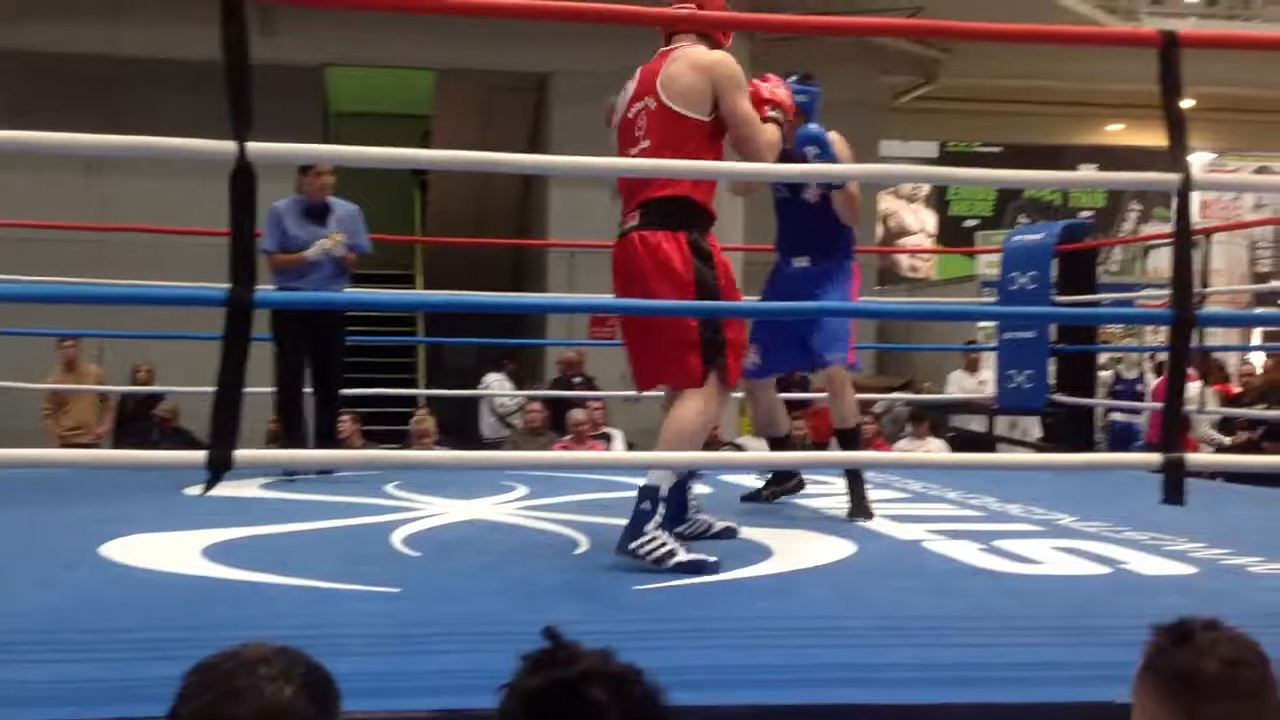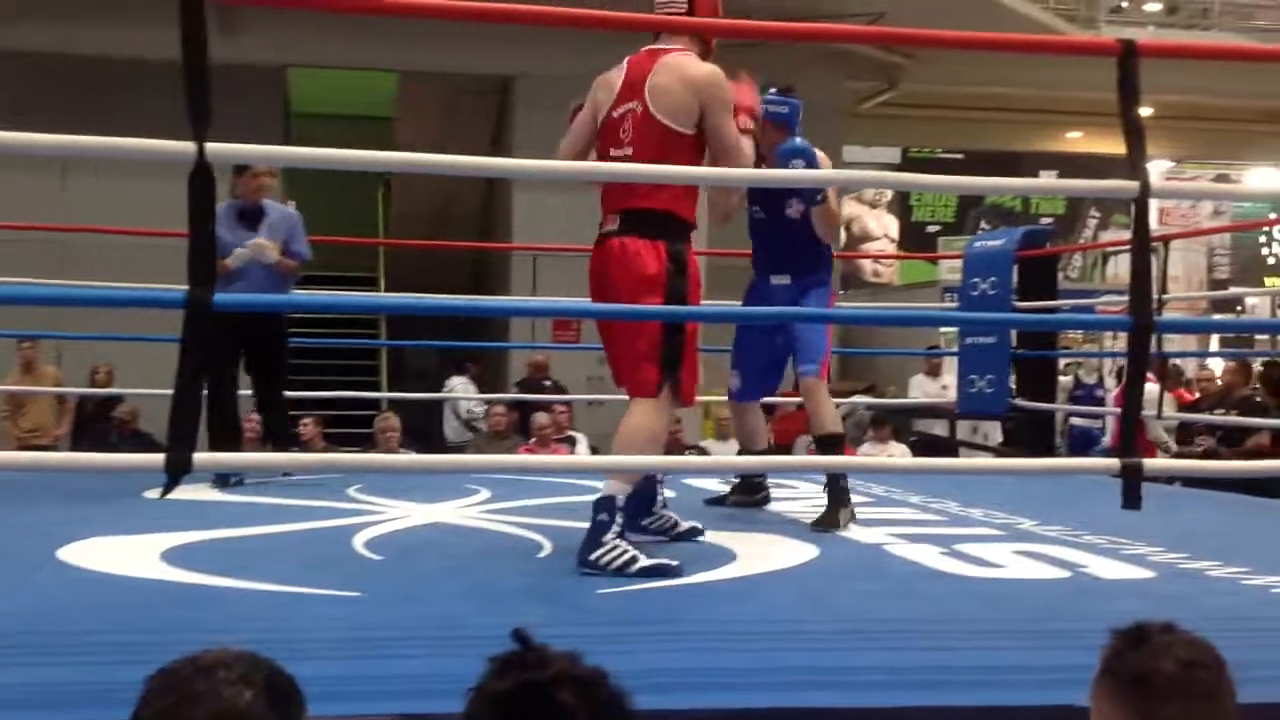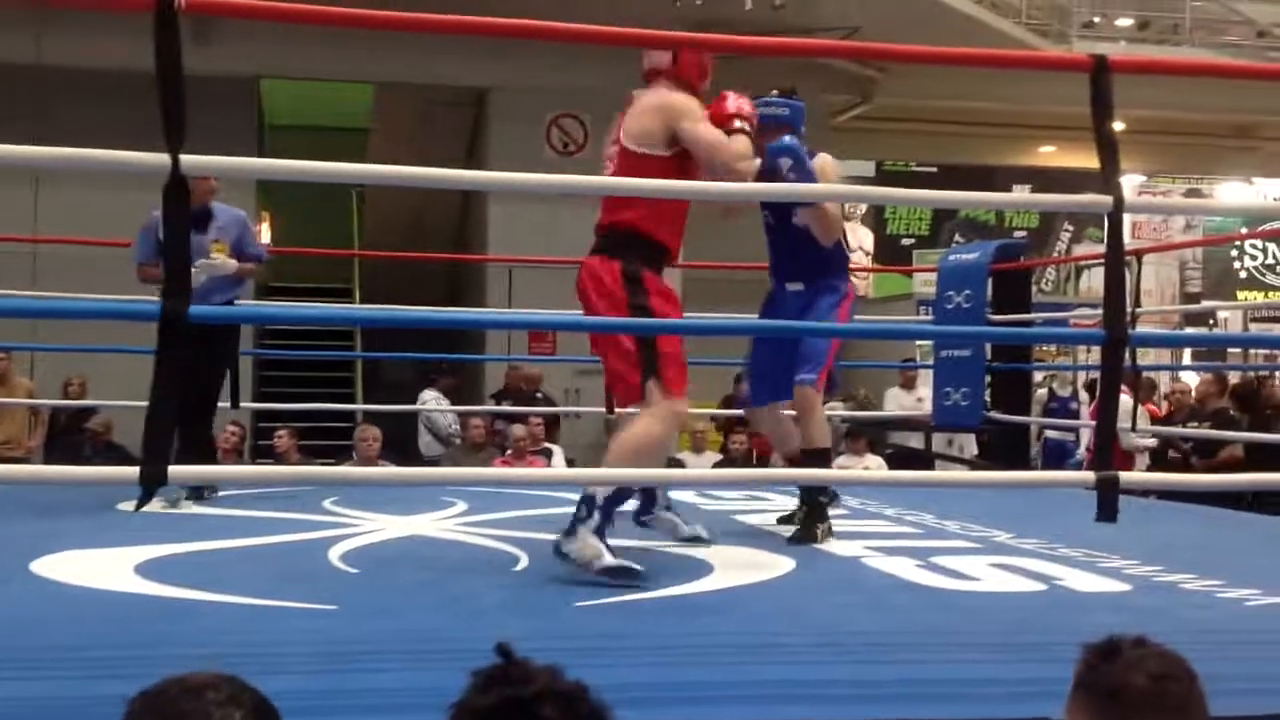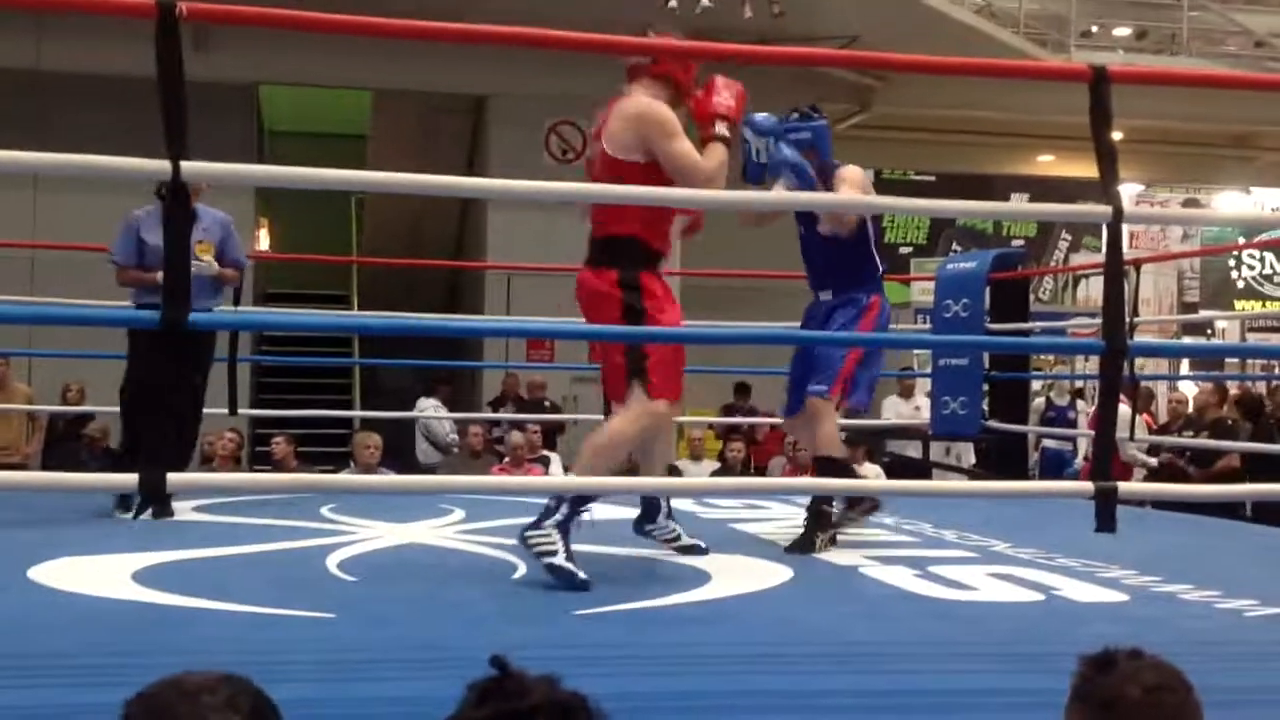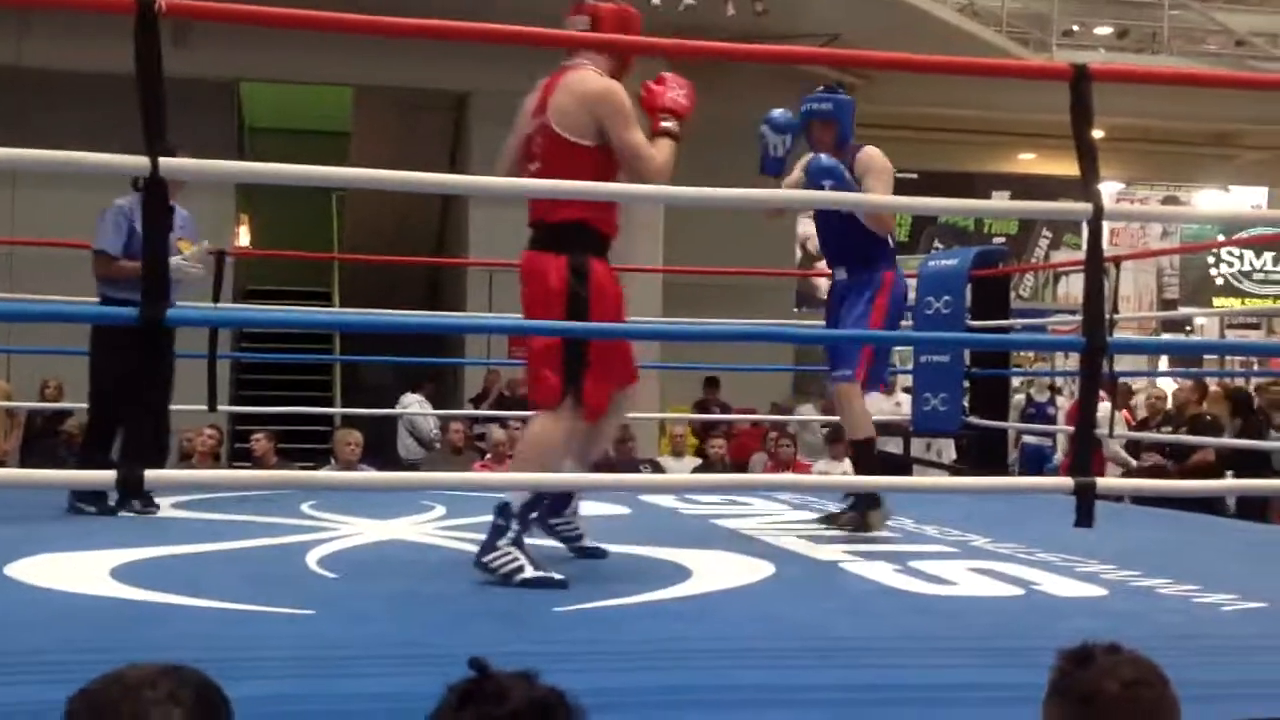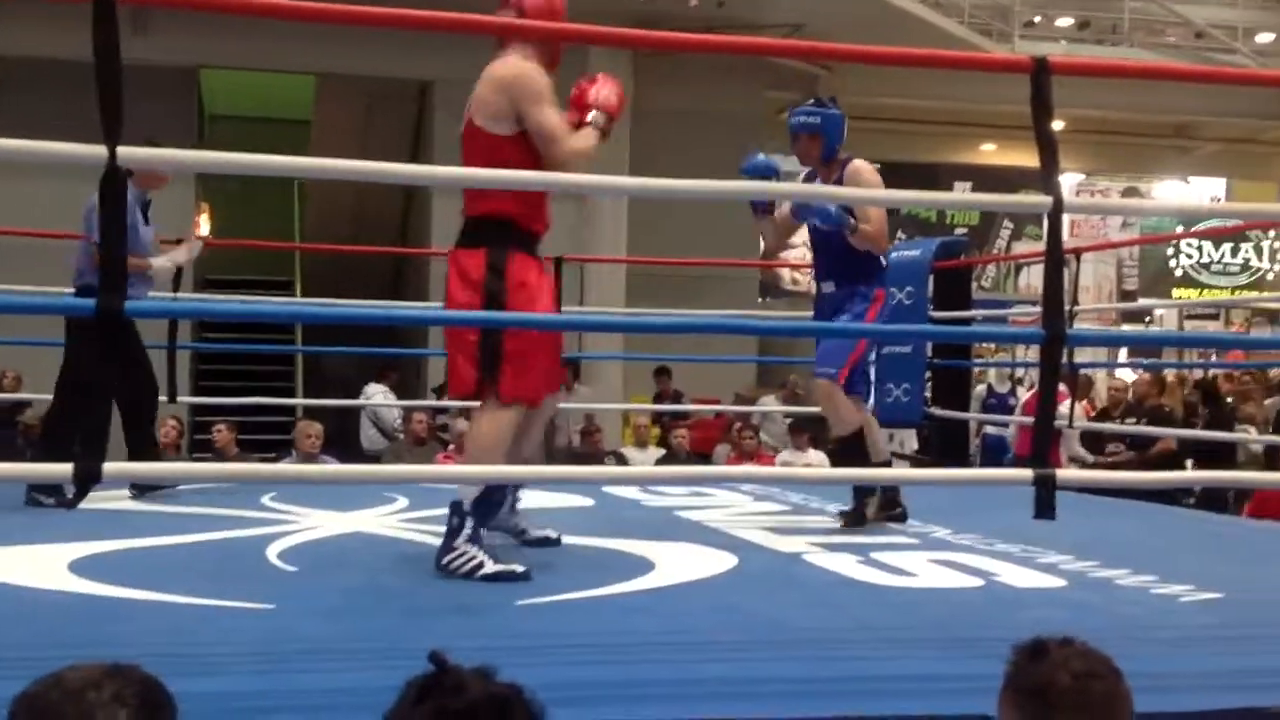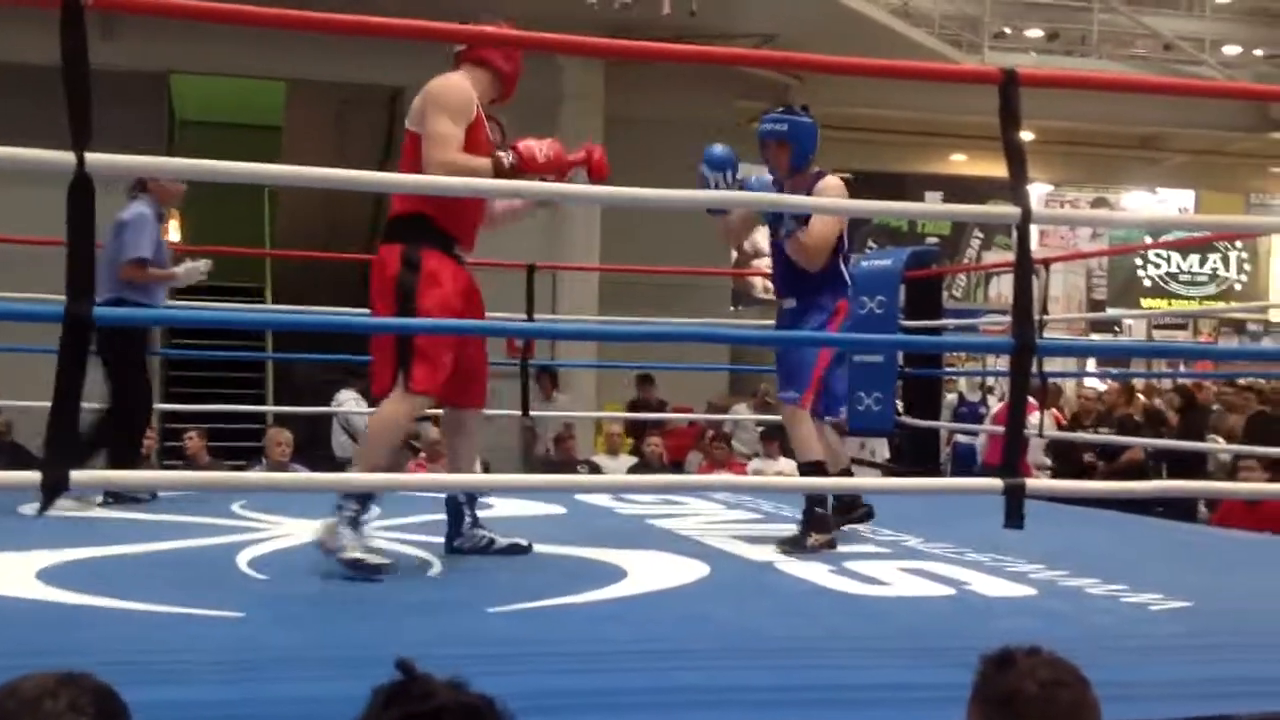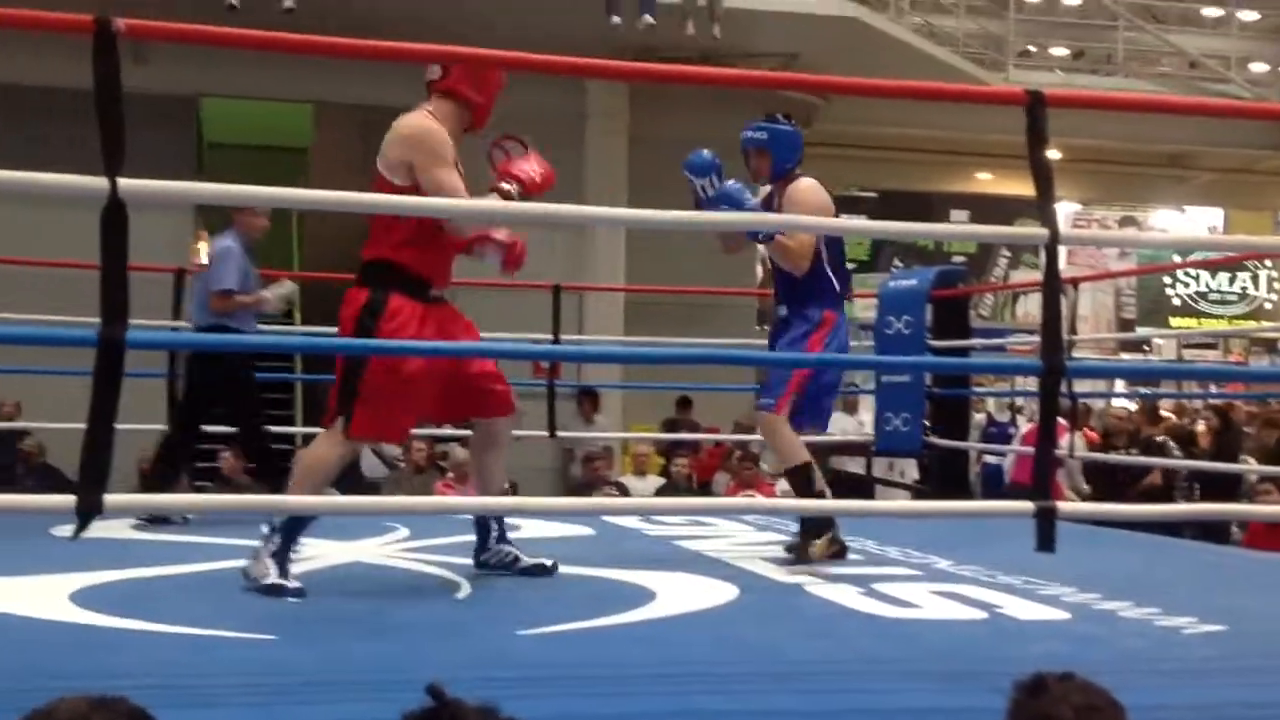
dt=0.3s
person 1, frame 1
left shoulder: (636, 83)
right shoulder: (714, 64)
right elbow: (760, 156)
right wrist: (775, 109)
left hip: (635, 240)
right hip: (677, 239)
left knee: (690, 379)
right knee: (707, 380)
left ankle: (676, 508)
right ankle: (647, 521)
person 1, frame 2
left shoulder: (612, 76)
right shoulder: (701, 76)
left elbow: (565, 159)
right elbow: (734, 173)
right wrist: (744, 120)
left hip: (610, 243)
right hip: (655, 250)
left knee: (652, 385)
right knee: (661, 393)
left ankle: (645, 505)
right ankle: (604, 534)
person 1, frame 3
left shoulder: (624, 113)
right shoulder: (675, 107)
right elbow: (740, 169)
right wrist: (739, 121)
left hip: (620, 270)
right hip: (629, 274)
left knee: (662, 393)
right knee: (664, 406)
left ankle: (652, 503)
right ankle: (584, 526)
person 1, frame 4
left shoulder: (614, 116)
right shoulder: (650, 112)
right elbow: (707, 182)
right wrist: (721, 124)
left hip: (621, 273)
right hip: (625, 277)
left knee: (660, 402)
right knee: (645, 404)
left ankle: (655, 514)
right ankle: (552, 522)
person 1, frame 5
left shoulder: (543, 92)
right shoulder: (601, 89)
left elbow: (506, 177)
right elbow: (654, 178)
right wrist: (669, 120)
left hip: (554, 255)
right hip: (573, 262)
left knee: (614, 393)
right knee: (567, 405)
left ankle: (556, 505)
right ankle: (502, 537)
person 1, frame 6
left shoulder: (502, 83)
right shoulder: (520, 74)
right elbow: (564, 162)
left wrist: (583, 119)
right wrist: (596, 115)
left hip: (511, 258)
right hip: (497, 258)
left knee: (536, 390)
right knee: (504, 397)
left ankle: (499, 507)
right ankle: (459, 539)
person 1, frame 7
left shoulder: (472, 115)
right shoulder: (452, 89)
left elbow: (486, 207)
right elbow: (438, 172)
left wrist: (554, 176)
right wrist: (513, 162)
left hip: (446, 265)
right hip: (418, 259)
left knee: (467, 396)
right knee: (413, 390)
left ankle: (461, 524)
right ankle: (348, 520)
person 1, frame 8
left shoulder: (435, 137)
right shoulder: (423, 130)
right elbow: (457, 219)
left wrist: (489, 240)
right wrist: (514, 187)
left hip: (428, 305)
right hip: (390, 304)
left knee: (495, 410)
right knee: (352, 431)
left ankle: (491, 541)
right ankle: (273, 549)
person 2, frame 1
left shoulder: (831, 144)
left elbow: (852, 216)
right elbow: (740, 189)
left hip: (832, 271)
right hip: (788, 271)
left knee: (835, 370)
right knee: (756, 375)
left ankle: (856, 484)
right ankle: (786, 472)
person 2, frame 2
left shoulder: (812, 159)
left elbow: (830, 233)
left wrist: (814, 189)
left hip: (811, 287)
right hip: (765, 288)
left knee: (811, 380)
right knee: (744, 393)
left ankle: (839, 496)
right ankle: (752, 483)
person 2, frame 3
left shoulder: (821, 166)
right shoulder: (758, 170)
left elbow: (829, 237)
left wrist: (805, 186)
left hip: (825, 293)
right hip: (784, 294)
left knee: (806, 391)
right knee: (760, 403)
left ankle: (818, 513)
right ankle: (815, 491)
person 2, frame 4
left shoulder: (849, 175)
right shoulder: (792, 182)
left elbow: (844, 223)
right elbow: (754, 217)
left wrist: (808, 181)
right wrist: (754, 167)
left hip: (859, 305)
right hip: (823, 306)
left knee: (821, 402)
right knee: (800, 417)
left ankle: (821, 521)
right ankle: (856, 494)
person 2, frame 5
left shoulder: (868, 158)
right shoulder: (811, 163)
left elbow: (885, 224)
left wrist: (848, 192)
right wrist: (772, 160)
left hip: (874, 283)
right hip: (843, 285)
left knee: (846, 384)
right knee: (846, 390)
left ankle: (867, 497)
right ankle: (867, 495)
person 2, frame 6
left shoulder: (859, 173)
right shoulder: (807, 183)
left elbow: (879, 242)
right elbow: (773, 241)
left wrist: (838, 220)
right wrist: (760, 202)
left hip: (865, 296)
right hip: (832, 298)
left knee: (827, 385)
right knee: (850, 397)
left ankle: (866, 489)
right ankle: (888, 498)
person 2, frame 7
left shoulder: (828, 188)
right shoulder: (771, 187)
left elbow: (813, 258)
right elbow: (732, 237)
left wrist: (781, 221)
left hip: (826, 311)
right hip: (793, 312)
left knee: (796, 408)
right knee: (813, 412)
left ankle: (817, 522)
right ankle: (851, 500)
person 2, frame 8
left shoulder: (804, 192)
right shoulder: (774, 196)
left elbow: (797, 261)
right elbow: (729, 245)
right wrist: (707, 203)
left hip: (817, 321)
right hip: (794, 321)
left knee: (770, 416)
right knee: (780, 426)
left ankle: (818, 525)
right ankle: (819, 530)
person 3, frame 1
left shoulder: (349, 212)
right shoulder: (280, 211)
left elbow: (354, 263)
right elbow: (274, 262)
left wrist: (340, 253)
right wrist: (310, 254)
left hip: (330, 305)
right hip: (291, 305)
left knee: (328, 380)
right knee: (290, 378)
left ankle: (326, 450)
right ankle: (291, 448)
person 3, frame 2
left shoulder: (287, 218)
right shoulder: (217, 217)
left elbow: (294, 270)
left wrist: (272, 258)
right wrist: (232, 262)
left hip: (267, 315)
right hip: (224, 313)
left knee: (270, 387)
right knee: (221, 389)
left ankle: (281, 454)
person 3, frame 3
left shoulder: (235, 219)
right shoulder: (159, 221)
left elbow: (254, 268)
right elbow: (144, 272)
left wrist: (230, 267)
left hip: (220, 319)
right hip: (179, 319)
left knee: (203, 396)
right knee: (184, 398)
person 3, frame 4
left shoulder: (219, 222)
right shoulder: (141, 220)
left elbow: (235, 276)
right elbow: (123, 275)
left wrist: (212, 270)
right wrist: (160, 277)
left hip: (197, 324)
right hip: (152, 321)
left knee: (185, 410)
right knee: (140, 405)
left ankle: (157, 493)
right ankle: (132, 487)
person 3, frame 5
left shoulder: (181, 217)
right shoulder: (124, 210)
left elbow: (185, 267)
right elbow: (104, 267)
left wrist: (190, 263)
left knee: (153, 405)
right knee: (110, 404)
left ankle: (136, 489)
right ankle: (86, 490)
person 3, frame 6
left shoulder: (142, 205)
right elbow: (104, 256)
left wrist: (177, 255)
right wrist: (154, 264)
left hip: (116, 313)
right hip: (96, 311)
left knee: (141, 390)
right knee: (81, 396)
right ankle: (44, 480)
person 3, frame 7
left shoulder: (147, 215)
right shoulder: (140, 215)
right elbow: (131, 271)
left wrist: (181, 273)
right wrist: (176, 274)
left knee: (136, 405)
right knee: (131, 404)
person 3, frame 8
left shoulder: (234, 249)
right shoulder: (230, 250)
right elbow: (221, 302)
left wrist: (268, 297)
right wrist: (265, 299)
left hip: (207, 346)
right hip: (225, 350)
left knee: (187, 429)
right knee: (250, 425)
right ankle: (277, 494)
